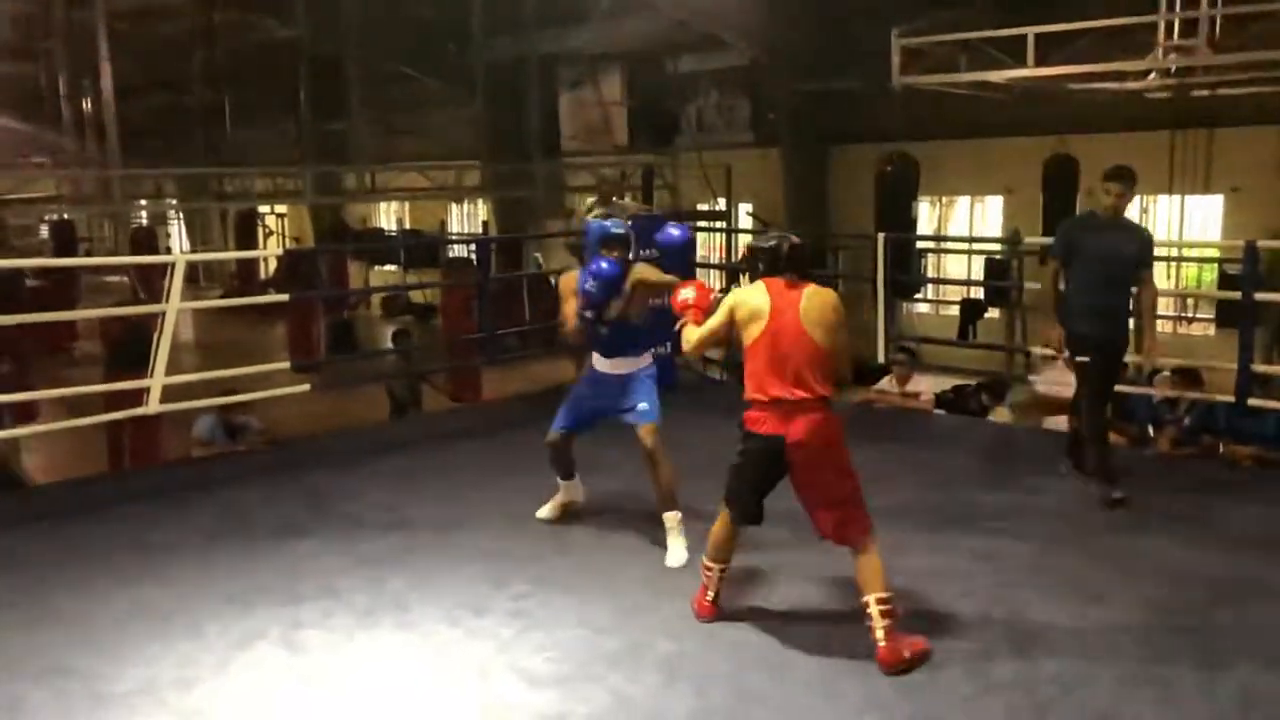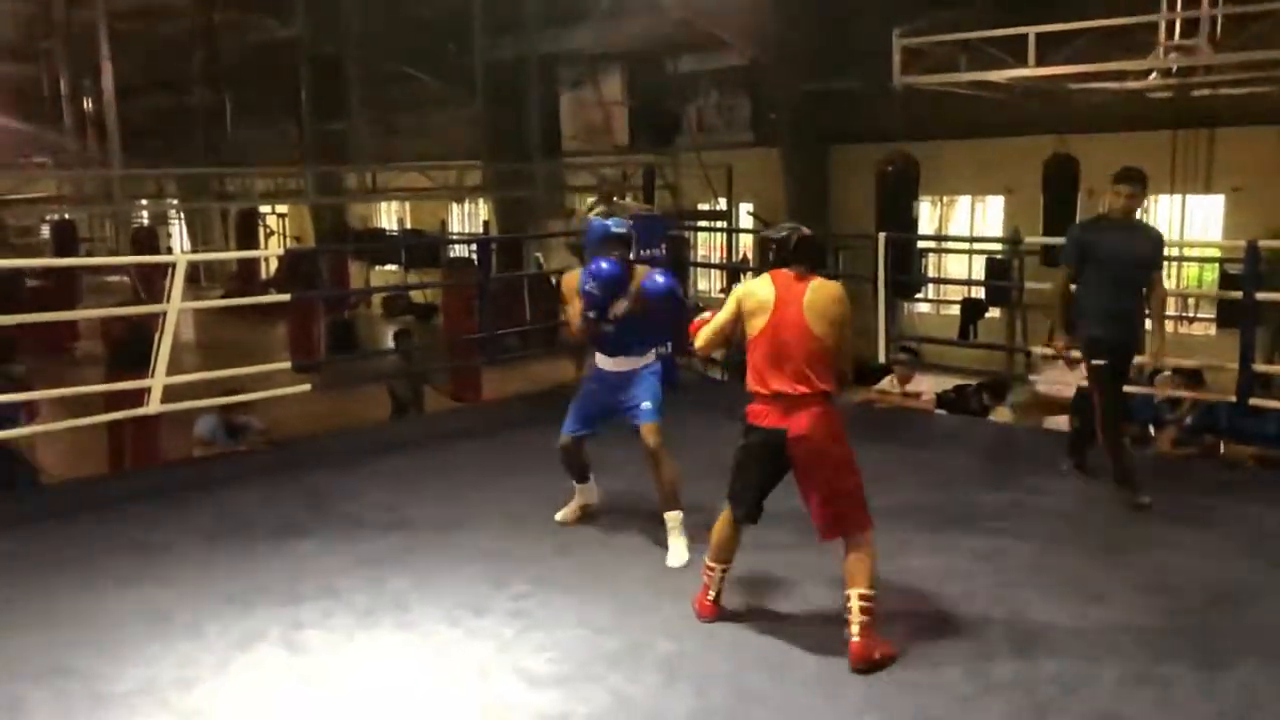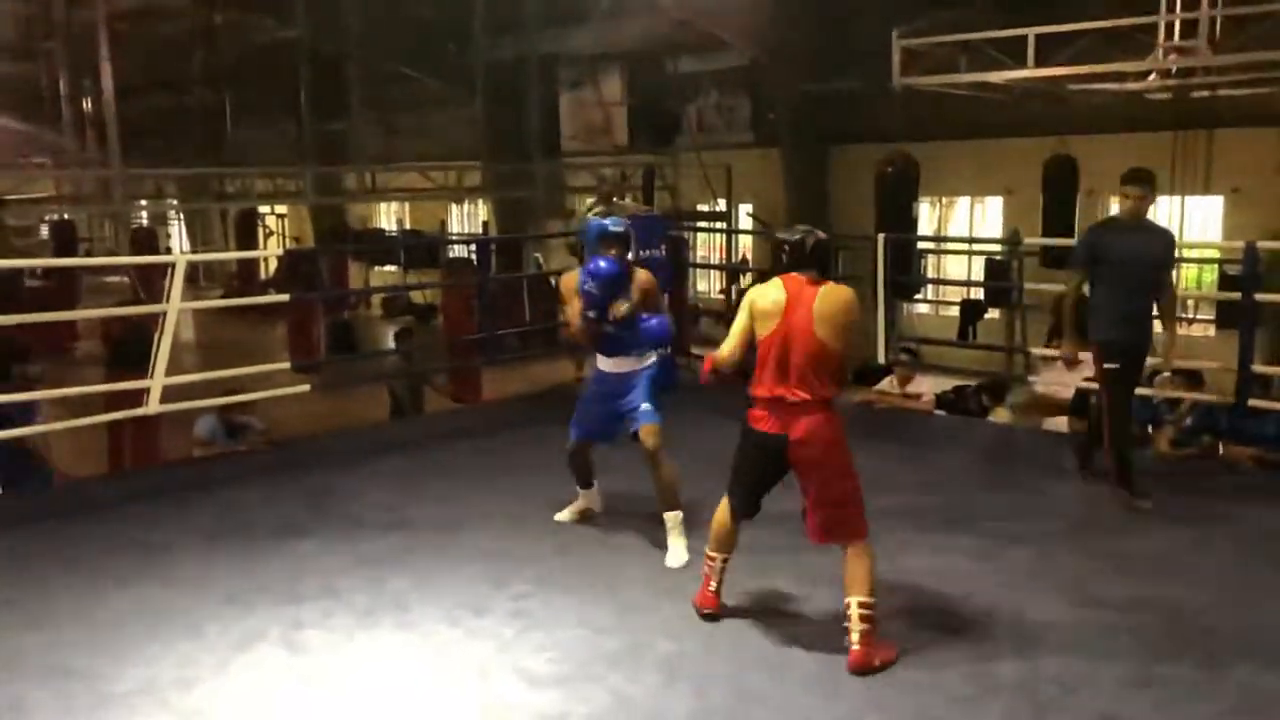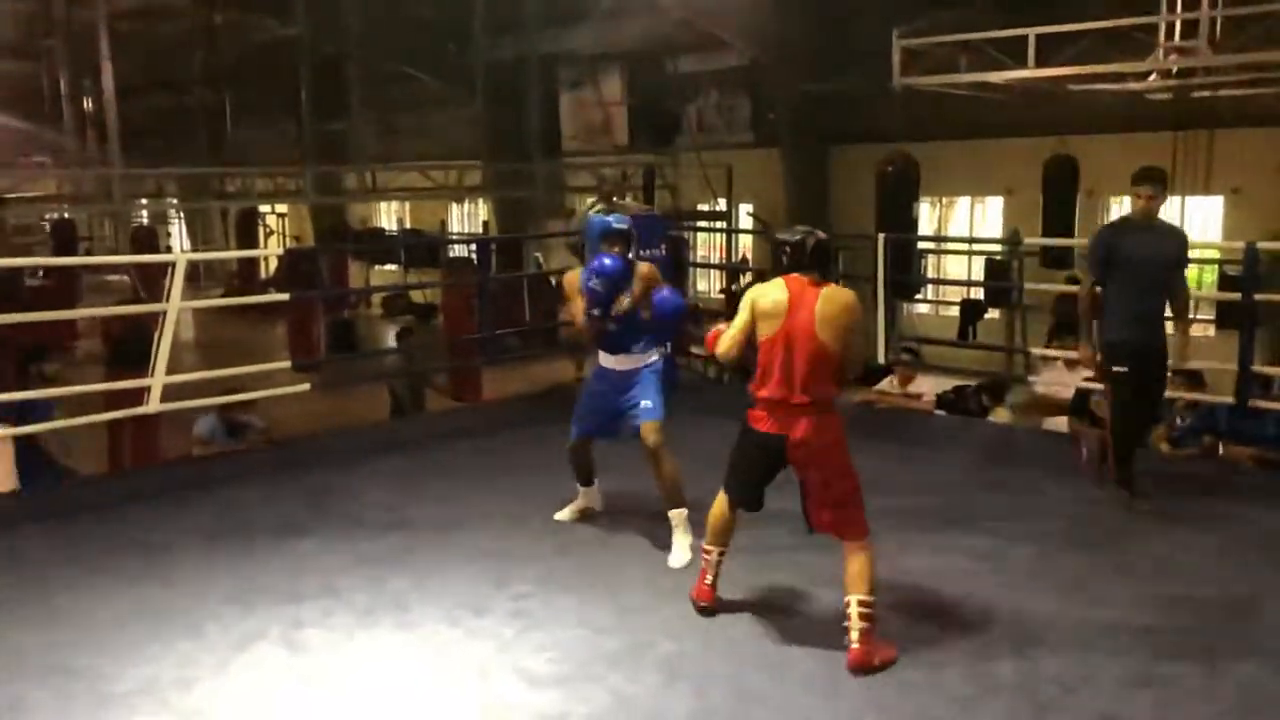
dt=0.1s
person 1, frame 1
left shoulder: (742, 299)
right shoulder: (828, 301)
left elbow: (694, 343)
right elbow: (842, 371)
left wrist: (690, 318)
left hip: (763, 427)
right hip: (815, 427)
left knee: (731, 513)
right knee: (859, 534)
left ankle: (707, 598)
right ankle: (888, 640)
person 1, frame 2
left shoulder: (749, 291)
right shoulder: (833, 294)
left elbow: (705, 343)
right elbow: (843, 366)
left wrist: (702, 330)
left hip: (764, 421)
right hip: (816, 422)
left knee: (735, 512)
right knee: (855, 531)
left ankle: (709, 597)
right ankle: (861, 637)
person 1, frame 3
left shoulder: (760, 294)
right shoulder: (844, 300)
left elbow: (726, 358)
right elbow: (846, 368)
left wrist: (713, 365)
left hip: (765, 423)
right hip: (818, 427)
left knee: (733, 504)
right knee: (854, 536)
left ankle: (709, 592)
right ankle: (863, 643)
person 1, frame 4
left shoulder: (761, 294)
right shoulder: (845, 302)
left elbow: (726, 352)
right elbow: (850, 370)
left wrist: (716, 337)
left hip: (765, 423)
right hip: (818, 427)
left knee: (730, 496)
right knee: (853, 534)
left ankle: (705, 584)
right ankle: (862, 643)
person 2, frame 1
left shoulder: (639, 274)
right shoulder: (573, 282)
left elbow: (678, 287)
right elbow: (574, 335)
right wrist: (590, 303)
left hip: (636, 373)
right hip: (599, 373)
left knee: (650, 443)
right knee: (555, 439)
left ankle: (674, 531)
right ankle: (569, 493)
person 2, frame 2
left shoulder: (644, 278)
right shoulder: (574, 281)
left elbow: (672, 316)
right elbow: (580, 335)
left wrist: (674, 300)
right wrist: (592, 303)
left hip: (641, 372)
right hip: (603, 372)
left knee: (652, 443)
right knee: (568, 445)
left ankle: (676, 531)
right ankle: (585, 495)
person 2, frame 3
left shoulder: (642, 281)
right shoulder: (572, 282)
left elbow: (663, 320)
right elbow: (580, 336)
left wrist: (662, 328)
right wrist: (592, 303)
left hip: (641, 374)
right hip: (604, 374)
left knee: (651, 444)
right knee: (576, 447)
left ankle: (675, 531)
right ankle: (587, 499)
person 2, frame 4
left shoulder: (644, 272)
right shoulder: (575, 280)
left elbow: (670, 304)
right elbow: (586, 333)
left wrist: (673, 305)
right wrist: (596, 300)
left hip: (643, 370)
right hip: (606, 372)
left knee: (653, 441)
right knee: (576, 444)
left ankle: (681, 530)
right ankle: (588, 498)
person 3, frame 1
left shoulder: (1140, 237)
right shoulder: (1074, 229)
left elbow: (1146, 285)
right elbow: (1053, 277)
left wrist: (1148, 332)
right wrist: (1056, 322)
left hip: (1116, 331)
right hip: (1080, 329)
left knee: (1096, 401)
right knee: (1091, 402)
left ankle: (1076, 456)
right ankle: (1105, 477)
person 3, frame 2
left shoulder: (1151, 239)
right shoulder: (1086, 232)
left elbow: (1155, 288)
right elbow: (1064, 282)
left wrist: (1158, 332)
right wrist: (1062, 330)
left hip: (1129, 334)
right hip: (1095, 331)
left knee: (1105, 403)
right knee: (1109, 406)
left ankle: (1075, 452)
right ankle: (1126, 480)
person 3, frame 3
left shoulder: (1163, 239)
right shoulder: (1097, 235)
left elbow: (1166, 289)
right elbow: (1074, 287)
left wrist: (1169, 332)
right wrist: (1069, 336)
left hip: (1140, 336)
right hip: (1108, 335)
left knee: (1116, 406)
right knee: (1117, 410)
right ankle: (1126, 481)
person 3, frame 4
left shoulder: (1175, 239)
right shoulder: (1109, 236)
left elbow: (1178, 288)
right elbow: (1088, 289)
left wrist: (1183, 333)
right wrist: (1086, 341)
left hip: (1154, 338)
right hip: (1118, 339)
left knee: (1149, 409)
right knee: (1125, 410)
left ankle: (1105, 452)
right ankle: (1125, 480)
